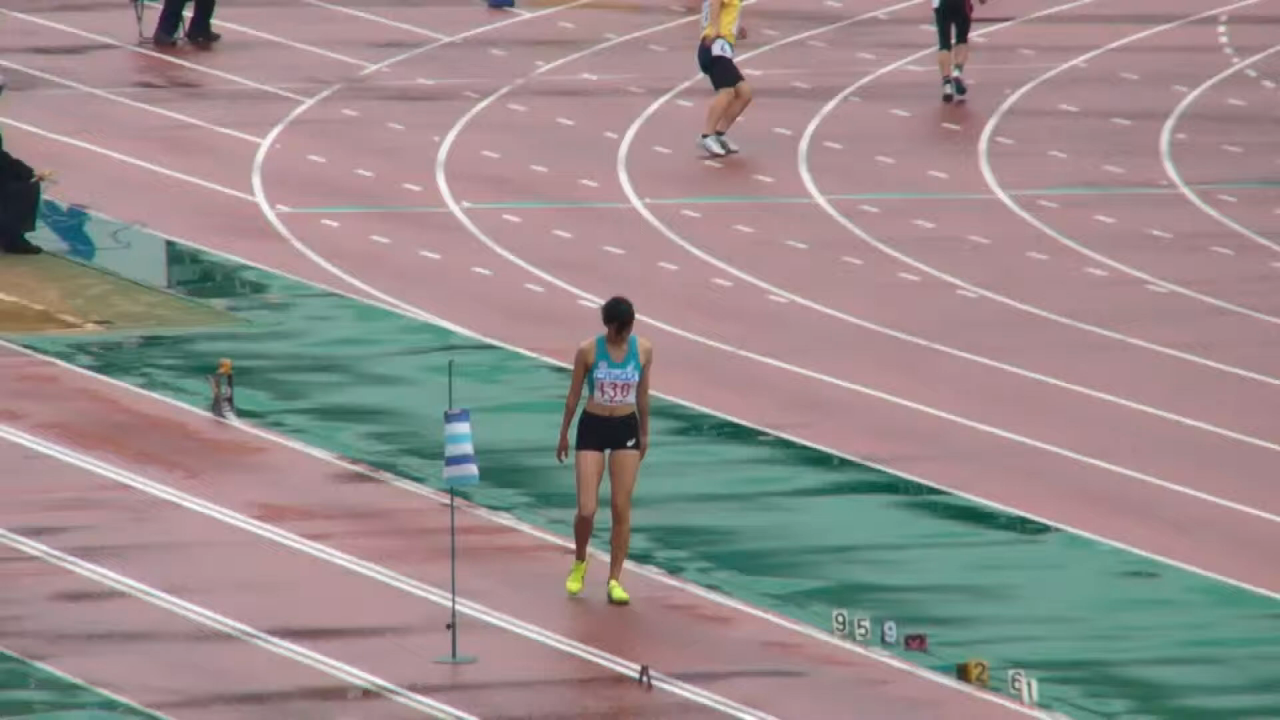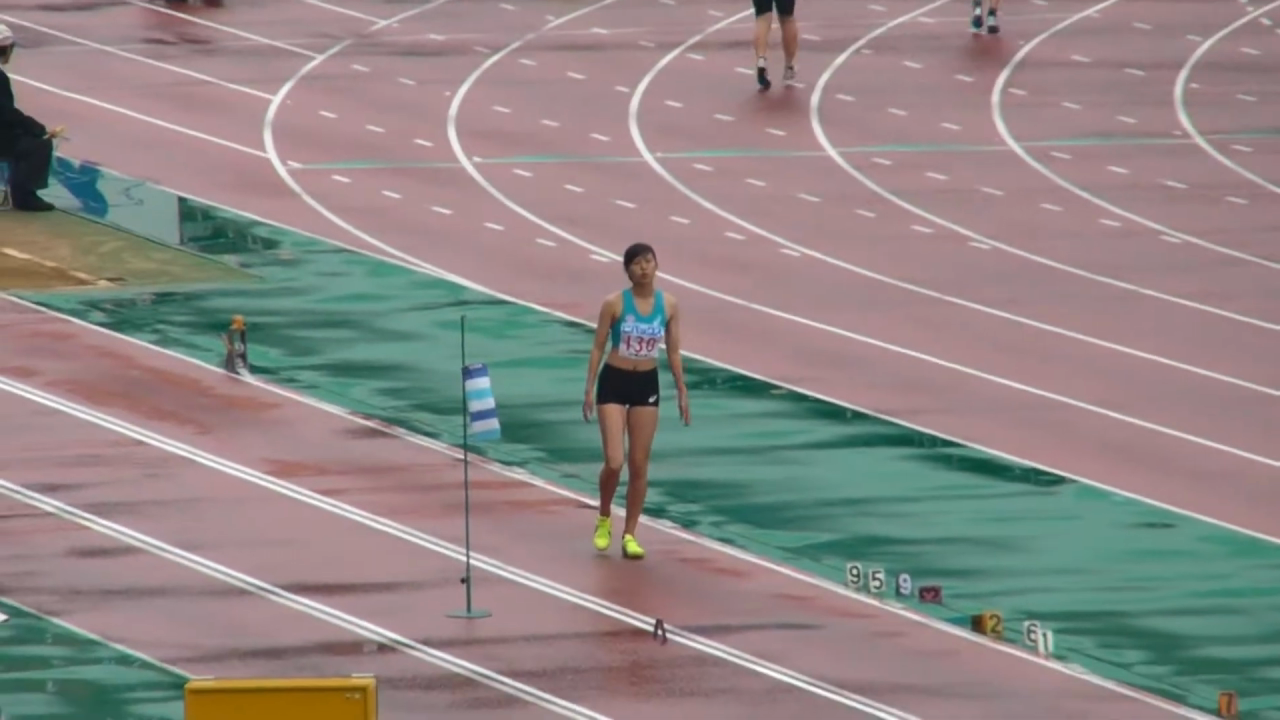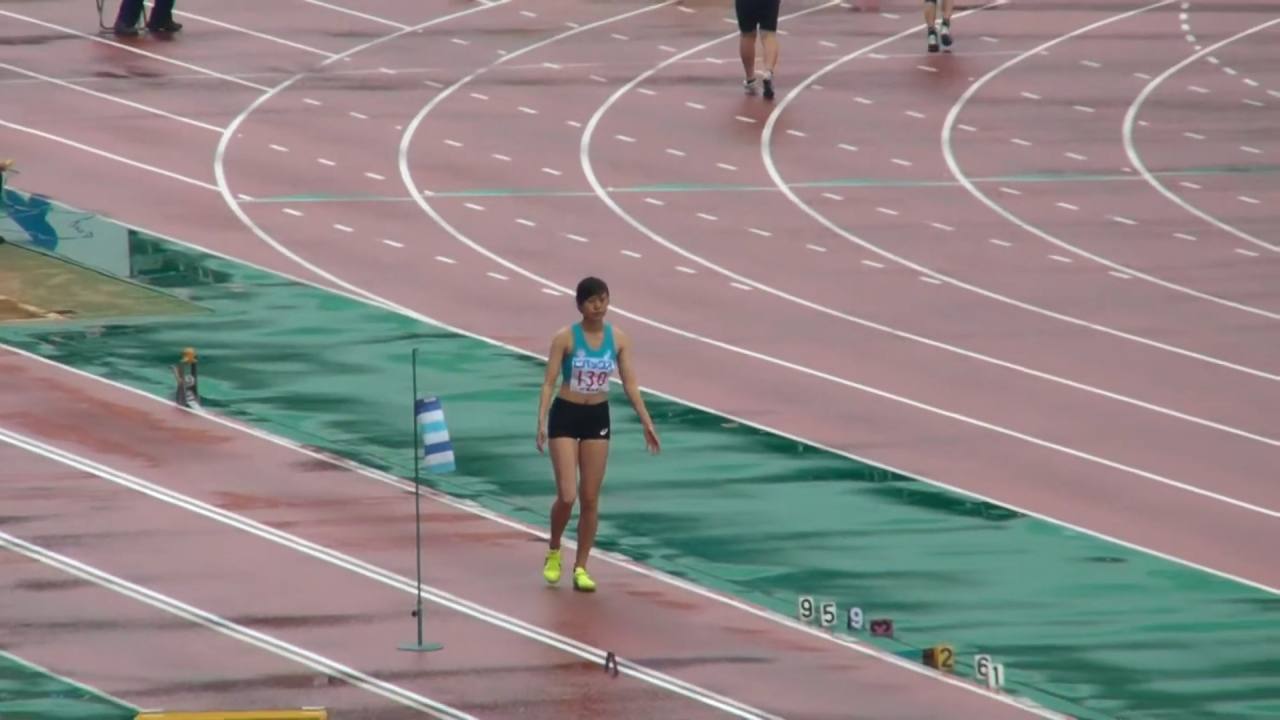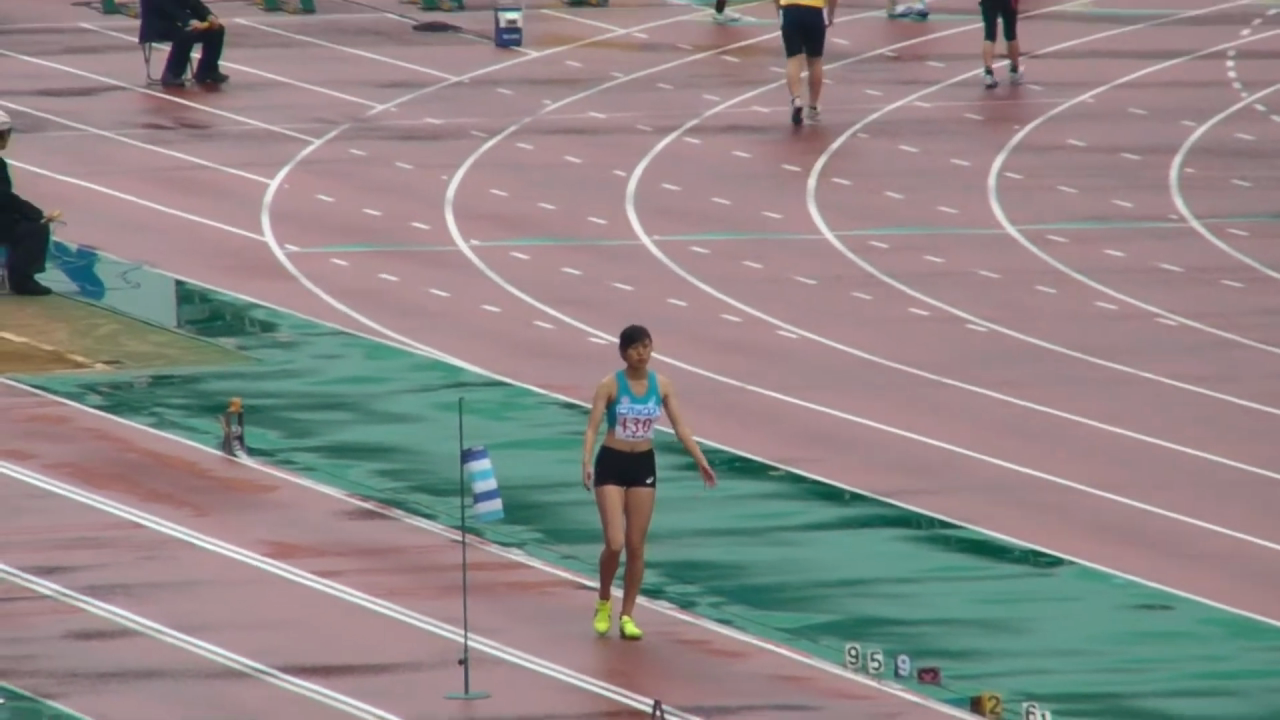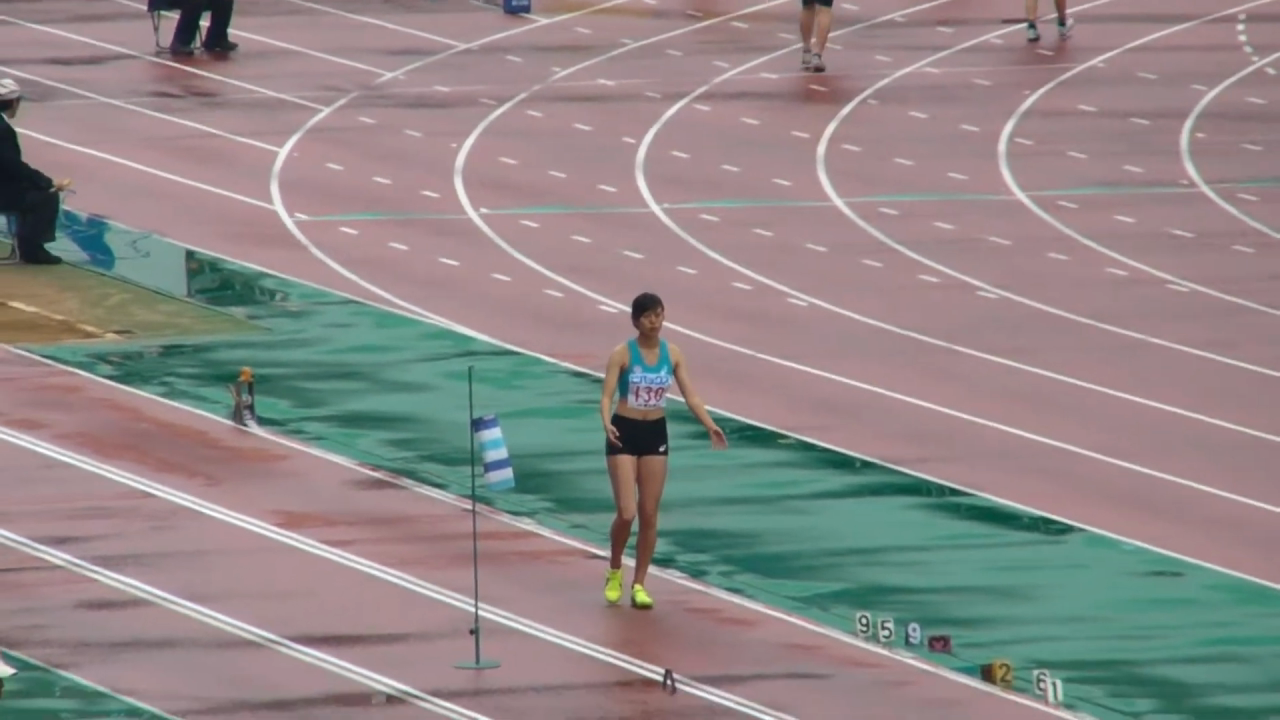
dt=1s
person 1, frame 1
left shoulder: (644, 350)
right shoulder: (588, 350)
left elbow: (643, 395)
right elbow: (574, 394)
left wrist: (644, 433)
right wrist: (563, 433)
left hip: (626, 429)
right hip: (592, 427)
left knee: (621, 509)
right knee: (587, 509)
left ankle: (614, 580)
right ankle: (580, 563)
person 1, frame 2
left shoulder: (668, 304)
right shoulder: (613, 304)
left elbow: (673, 352)
right elbow: (598, 348)
left wrist: (682, 393)
right wrist: (589, 390)
left hip: (647, 384)
right hip: (614, 382)
left knee: (639, 465)
right knee: (614, 462)
left ankle: (629, 534)
right ankle: (604, 518)
person 1, frame 3
left shoulder: (618, 337)
right shoulder: (564, 338)
left elbow: (630, 384)
right elbow: (549, 382)
left wrist: (646, 423)
right wrist: (541, 421)
left hip: (599, 417)
right hip: (566, 416)
left knee: (592, 497)
right knee: (567, 495)
left ankle: (581, 566)
right ankle: (554, 552)
person 1, frame 4
left shoulder: (662, 385)
right shoulder: (609, 385)
left elbow: (680, 428)
right elbow: (592, 428)
left wrist: (701, 462)
right wrist: (587, 463)
left hip: (644, 465)
right hip: (612, 463)
left knee: (636, 546)
right knee: (615, 543)
left ankle: (627, 615)
right ankle: (604, 603)
person 1, frame 5
left shoulder: (672, 353)
right shoulder: (621, 354)
left elbow: (689, 395)
right elbow: (607, 395)
left wrist: (711, 426)
right wrist: (607, 423)
left hip: (656, 433)
right hip: (625, 432)
left knee: (649, 514)
right knee: (626, 513)
left ankle: (639, 583)
right ankle: (614, 572)
